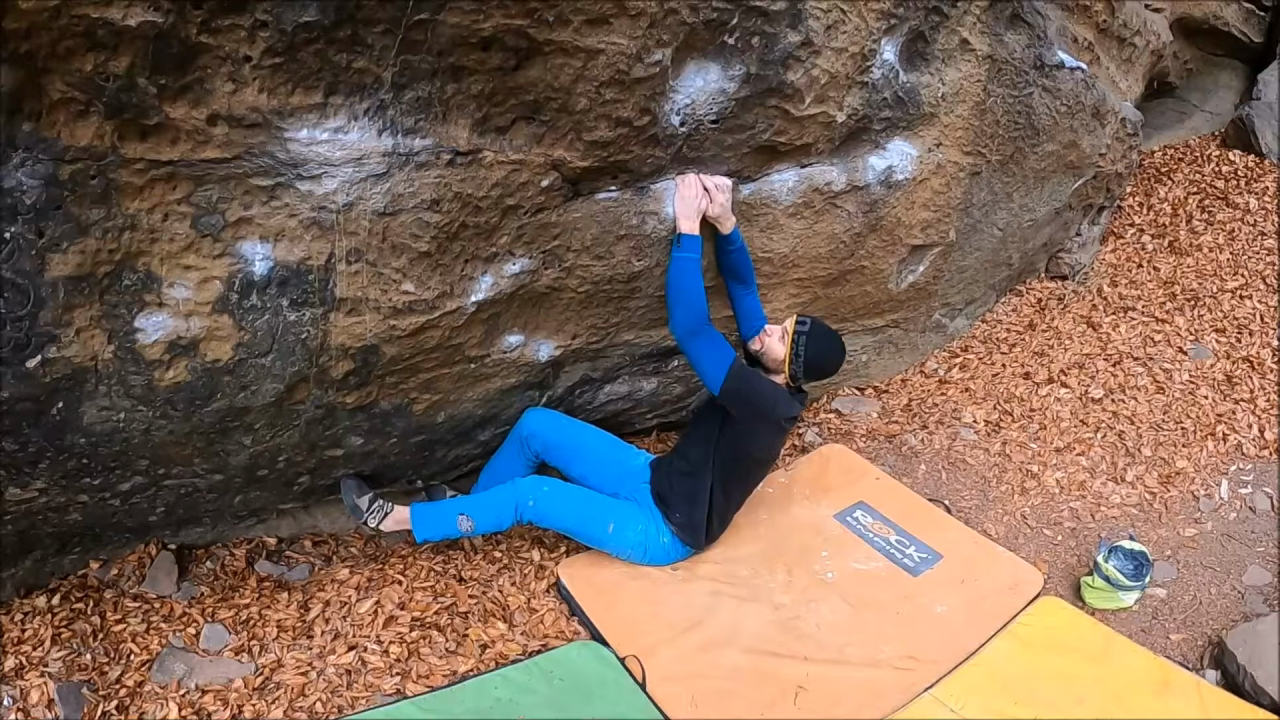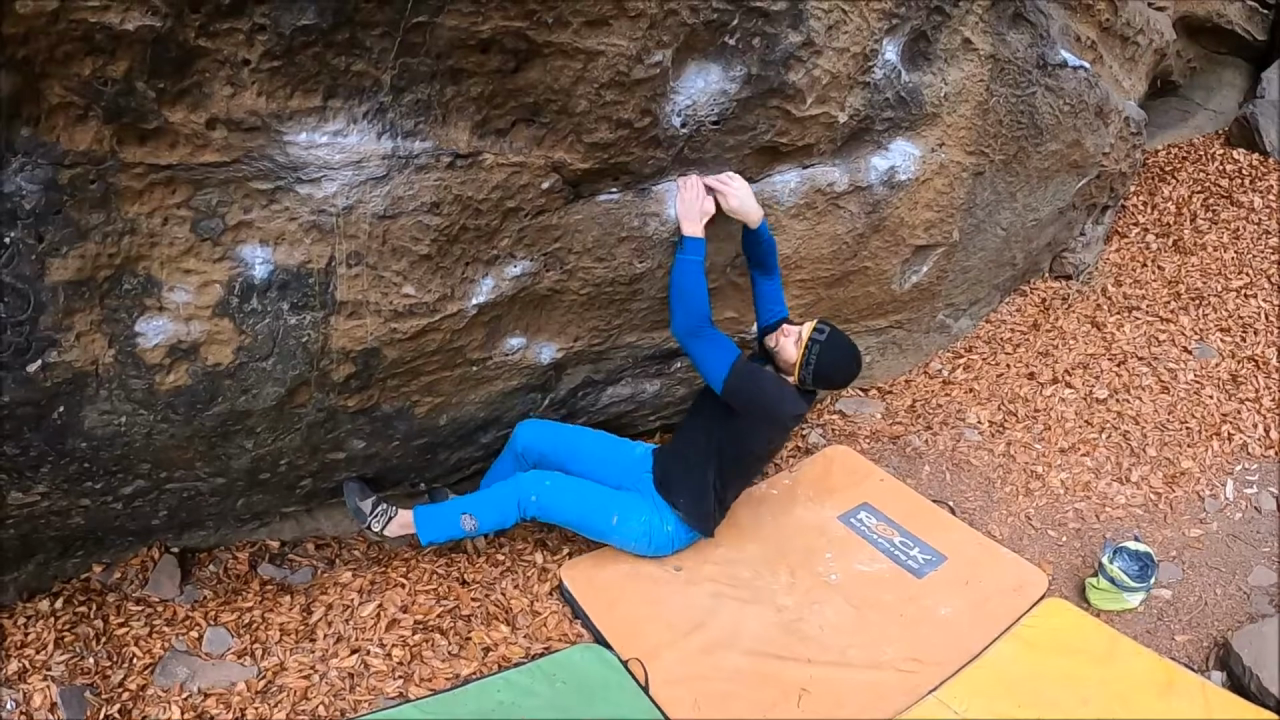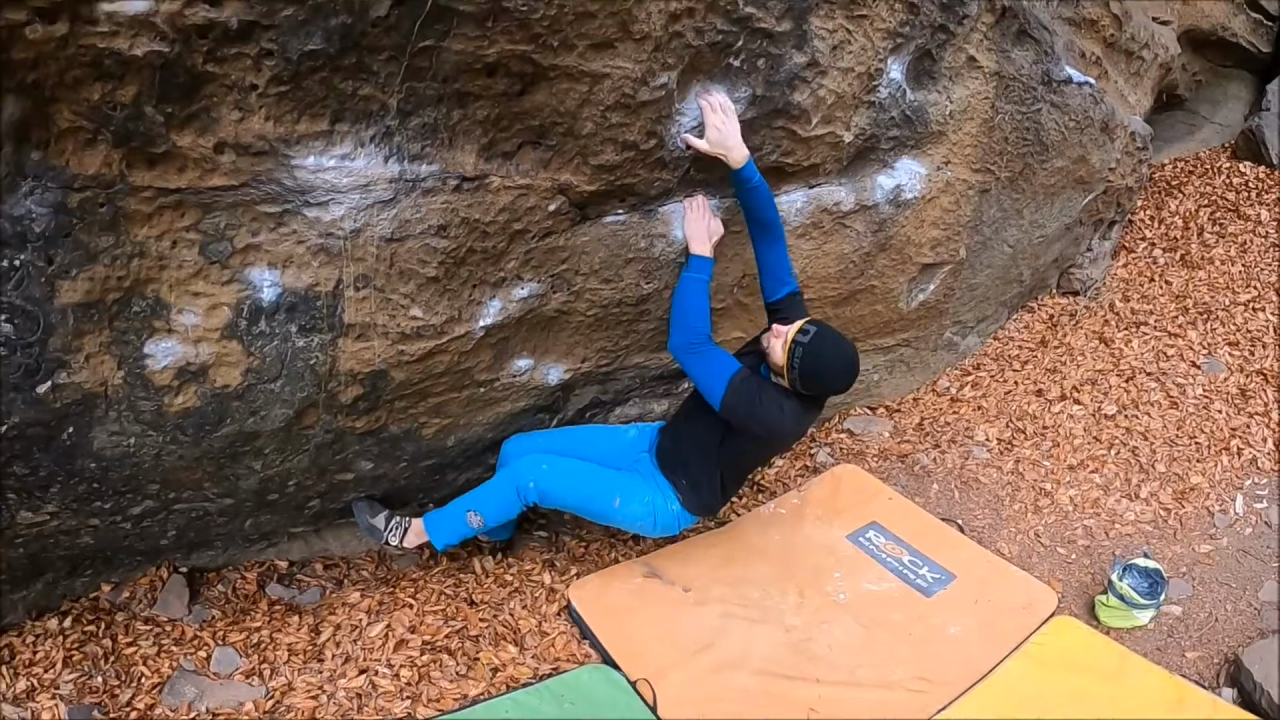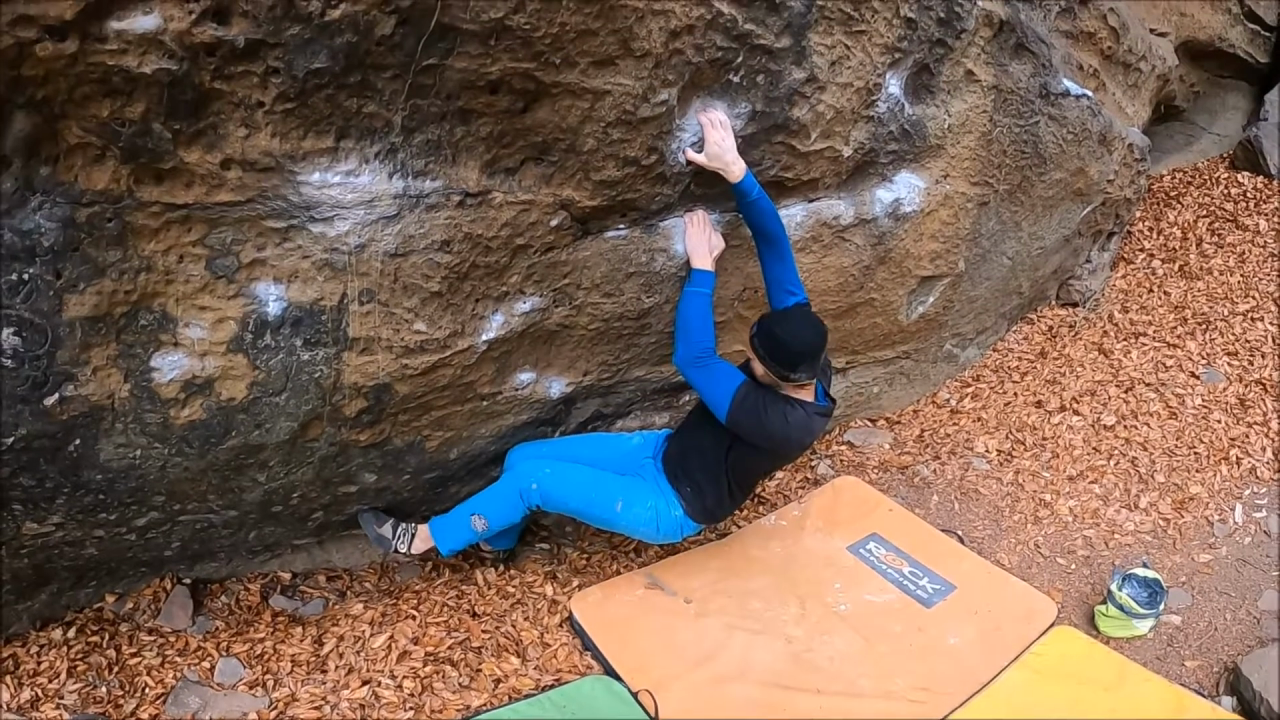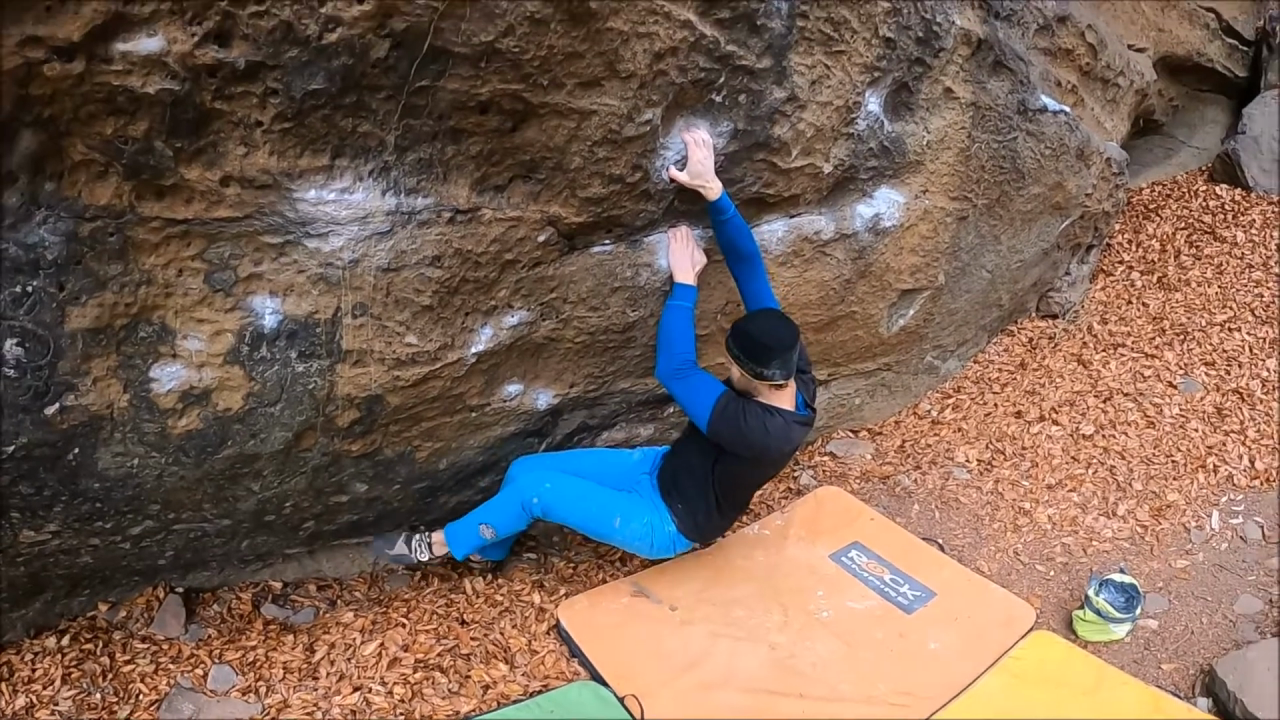
dt=0.5s
person 1, frame 1
left shoulder: (766, 402)
right shoulder: (764, 373)
left elbow: (691, 329)
right elbow: (743, 287)
left wrist: (689, 229)
right wrist: (725, 223)
left hip: (664, 532)
right hip: (655, 480)
left knee: (527, 495)
right knee: (536, 425)
left ankle: (405, 519)
right ankle: (472, 507)
person 1, frame 2
left shoulder: (773, 402)
right shoulder: (778, 359)
left elbow: (691, 328)
right elbow: (765, 273)
left wrist: (692, 228)
right wrist: (753, 218)
left hip: (668, 520)
right hip: (657, 468)
left knee: (529, 490)
right knee: (527, 436)
left ankle: (408, 522)
right ankle: (478, 512)
person 1, frame 3
left shoulder: (774, 413)
right shoulder: (792, 324)
left elbow: (688, 344)
right elbow: (770, 236)
left wrist: (700, 250)
right wrist: (737, 154)
left hip: (666, 500)
right hip: (660, 445)
left knee: (528, 474)
right knee: (516, 449)
left ankle: (419, 533)
right ankle: (492, 530)
person 1, frame 4
left shoulder: (781, 423)
right shoulder: (805, 349)
left elbow: (694, 358)
right elbow: (775, 247)
left wrist: (701, 266)
right wrist: (735, 169)
left hip: (671, 504)
right hip: (665, 452)
left knee: (532, 479)
right knee: (521, 458)
left ankle: (424, 538)
right ankle: (498, 540)
person 1, frame 5
left shoulder: (760, 432)
right shoulder: (792, 370)
left elbow: (674, 371)
right elbow: (751, 270)
left wrist: (684, 280)
right wrist: (712, 190)
left hip: (668, 523)
right hip: (663, 469)
left knee: (535, 490)
right knee: (523, 469)
left ankle: (440, 545)
right ankle: (488, 551)
